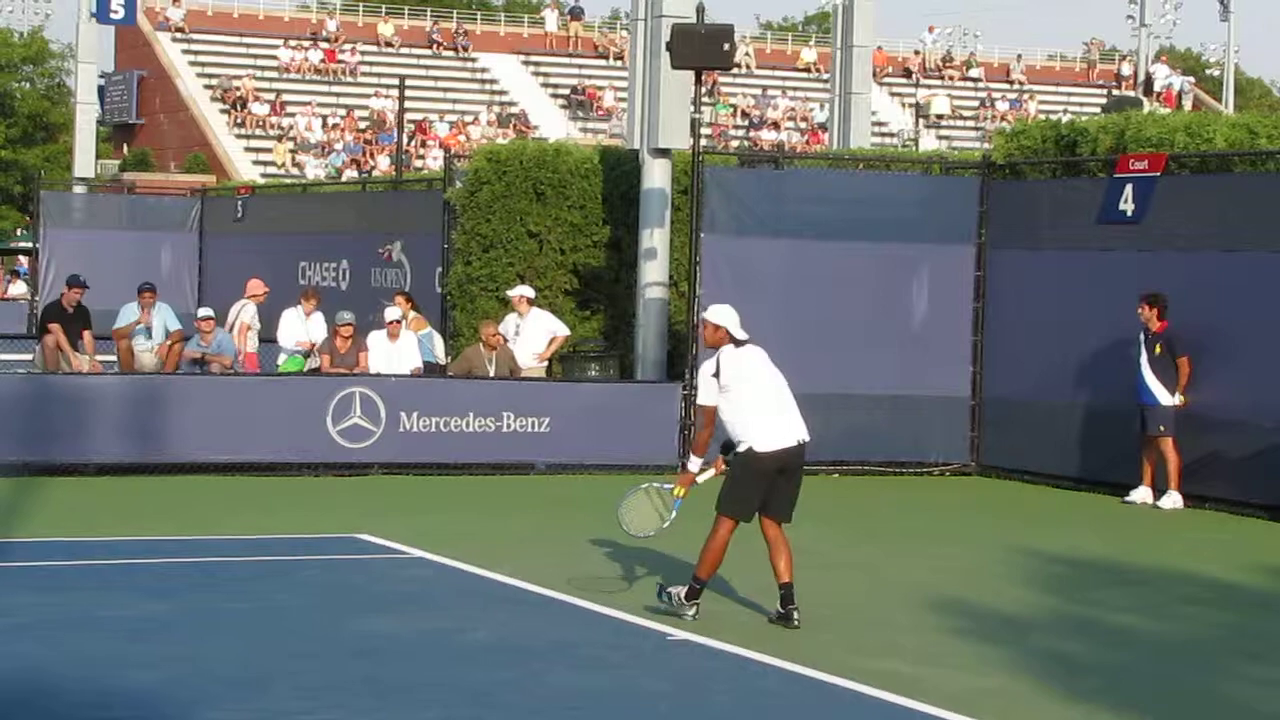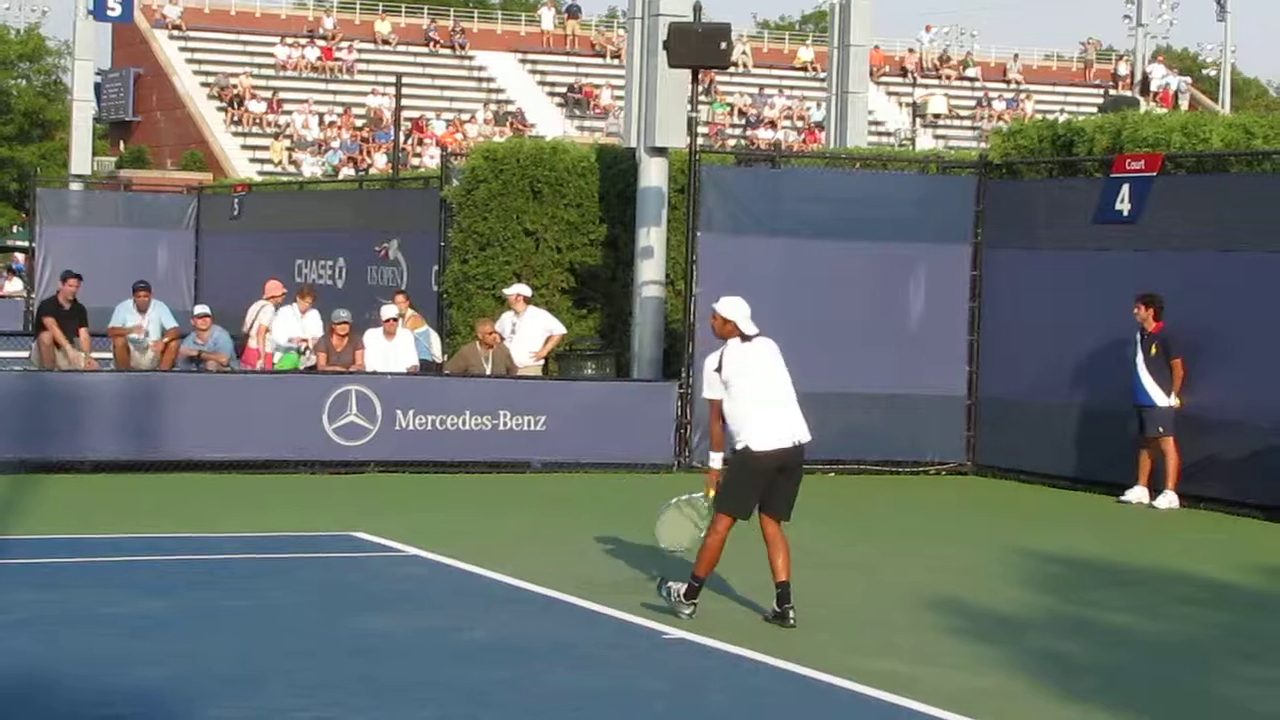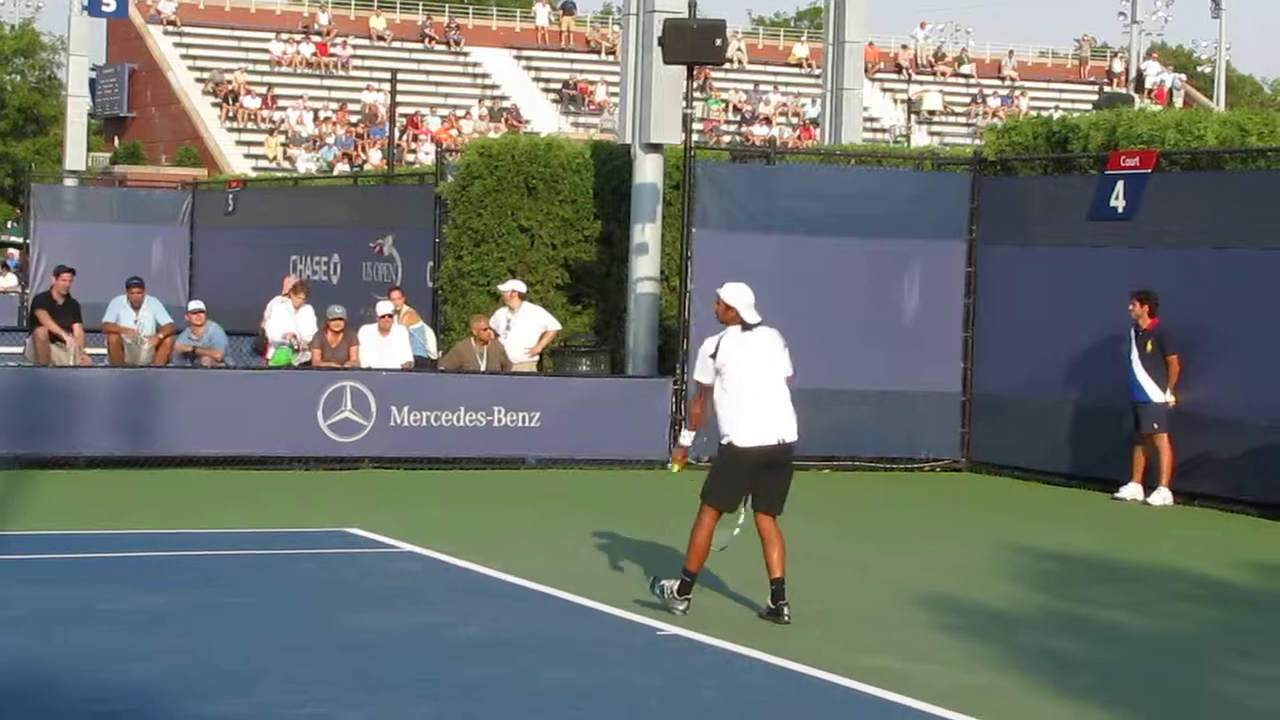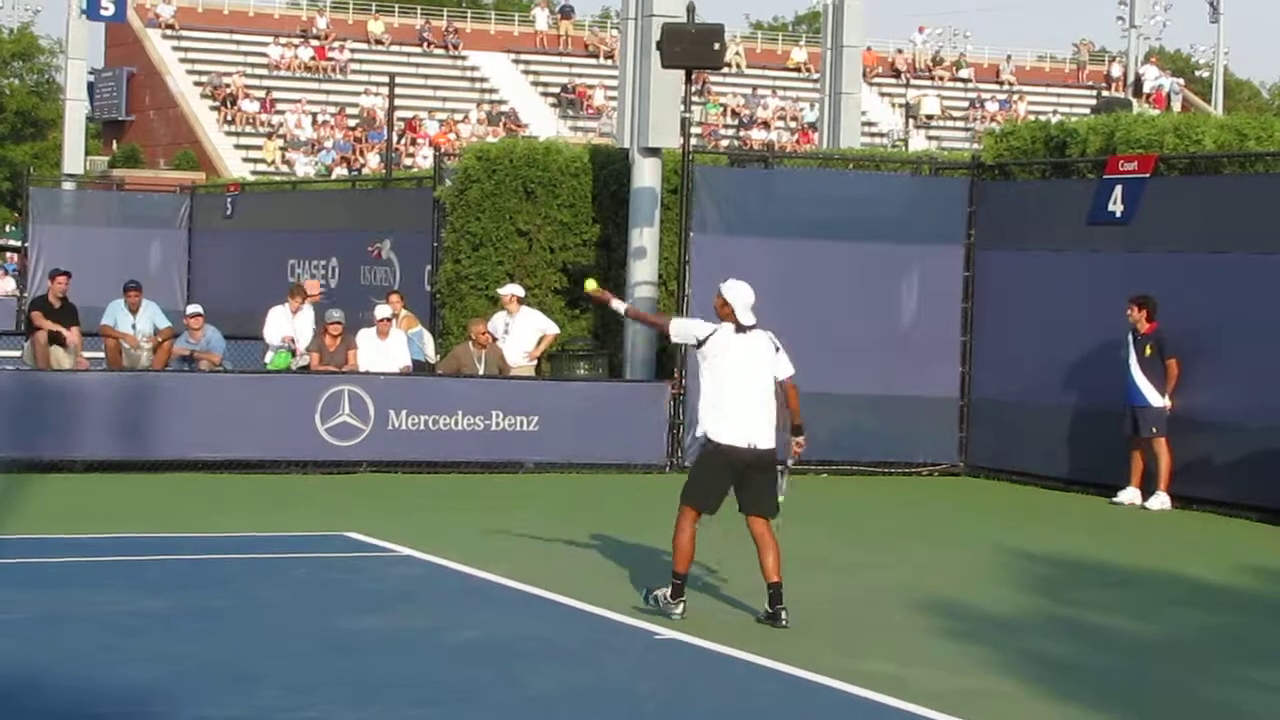
dt=0.2s
person 1, frame 1
left shoulder: (711, 367)
right shoulder: (757, 353)
left elbow: (707, 425)
left wrist: (691, 468)
left hip: (761, 451)
right hip: (793, 446)
left knee: (725, 523)
right knee: (772, 525)
left ankle: (689, 598)
right ankle: (788, 606)
person 1, frame 2
left shoulder: (717, 361)
right shoulder: (769, 347)
left elbow: (717, 417)
left wrist: (715, 464)
left hip: (759, 450)
right hip: (793, 445)
left knee: (721, 522)
right knee: (771, 523)
left ankle: (688, 596)
right ankle: (784, 605)
person 1, frame 3
left shoulder: (715, 346)
right shoulder: (774, 338)
left elbow: (700, 399)
right elbow: (784, 387)
left wrist: (684, 441)
left hip: (743, 443)
right hip: (782, 442)
left knee: (708, 513)
right knee: (766, 519)
left ankle: (682, 592)
right ankle: (779, 602)
person 1, frame 4
left shoulder: (706, 334)
right shoulder: (769, 341)
left elbow: (659, 321)
right elbow: (791, 392)
left wrist: (614, 302)
right wrist: (797, 433)
left hip: (723, 445)
right hip: (763, 448)
left knee: (689, 514)
right knee: (760, 524)
left ankle: (675, 596)
right ankle: (776, 605)
person 2, frame 1
left shoulder: (1168, 336)
right shoulder: (1144, 335)
left elbow: (1184, 367)
left wrist: (1178, 394)
right wrist: (1144, 393)
left hip: (1162, 400)
right hip: (1146, 399)
left knee: (1166, 444)
right knee: (1148, 444)
left ankle: (1174, 494)
right ankle: (1146, 489)
person 2, frame 2
left shoulder: (1164, 337)
right shoulder: (1140, 335)
left elbow: (1178, 370)
left wrist: (1173, 396)
right wrist: (1140, 393)
left hip: (1160, 401)
right hip: (1143, 400)
left knee: (1166, 444)
right knee: (1145, 444)
left ankle: (1170, 494)
right ankle: (1142, 489)
person 2, frame 3
left shoulder: (1159, 333)
right shoulder: (1134, 332)
left elbow: (1174, 366)
left wrist: (1168, 392)
right wrist: (1135, 390)
left hip: (1155, 398)
right hip: (1138, 396)
left knee: (1160, 440)
right knee: (1139, 440)
left ankle: (1164, 491)
right ankle: (1136, 486)
person 2, frame 4
left shoulder: (1157, 337)
right shoulder: (1132, 336)
left elbow: (1173, 369)
left wrist: (1166, 396)
right wrist: (1133, 393)
left hip: (1153, 402)
right hip: (1134, 400)
left knee: (1159, 445)
right knee: (1136, 444)
left ankle: (1162, 495)
right ankle: (1134, 490)
